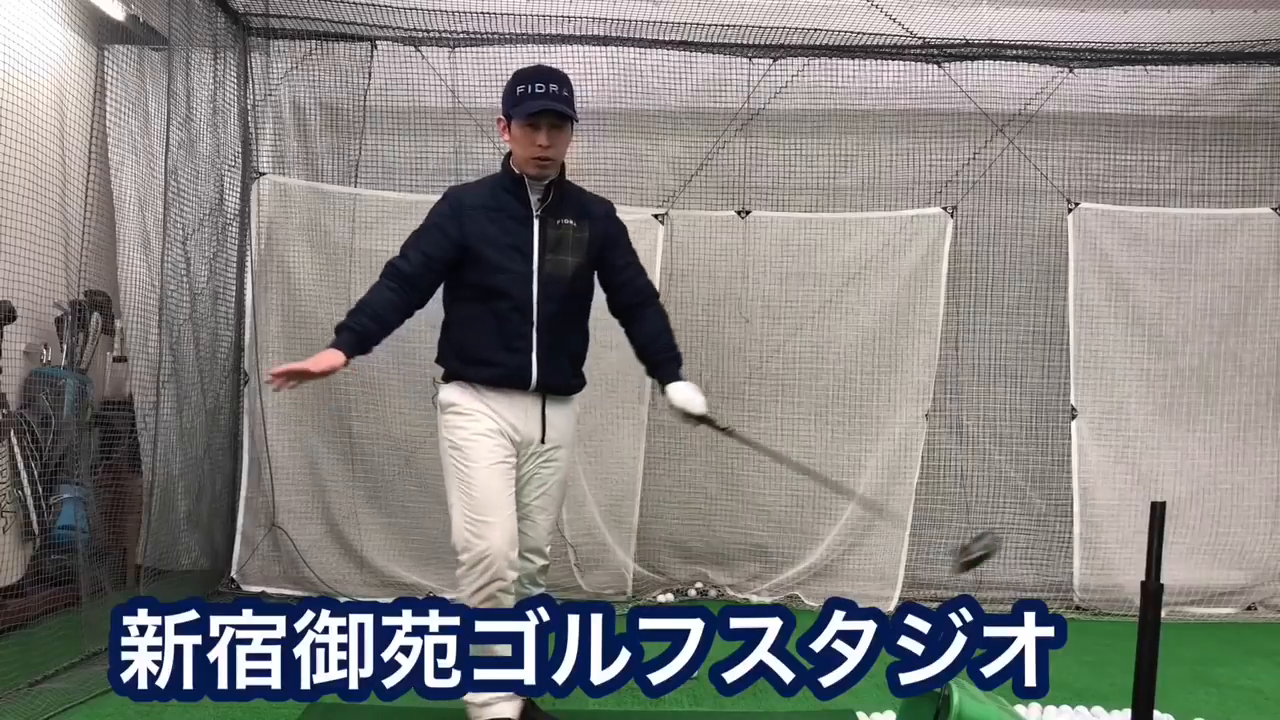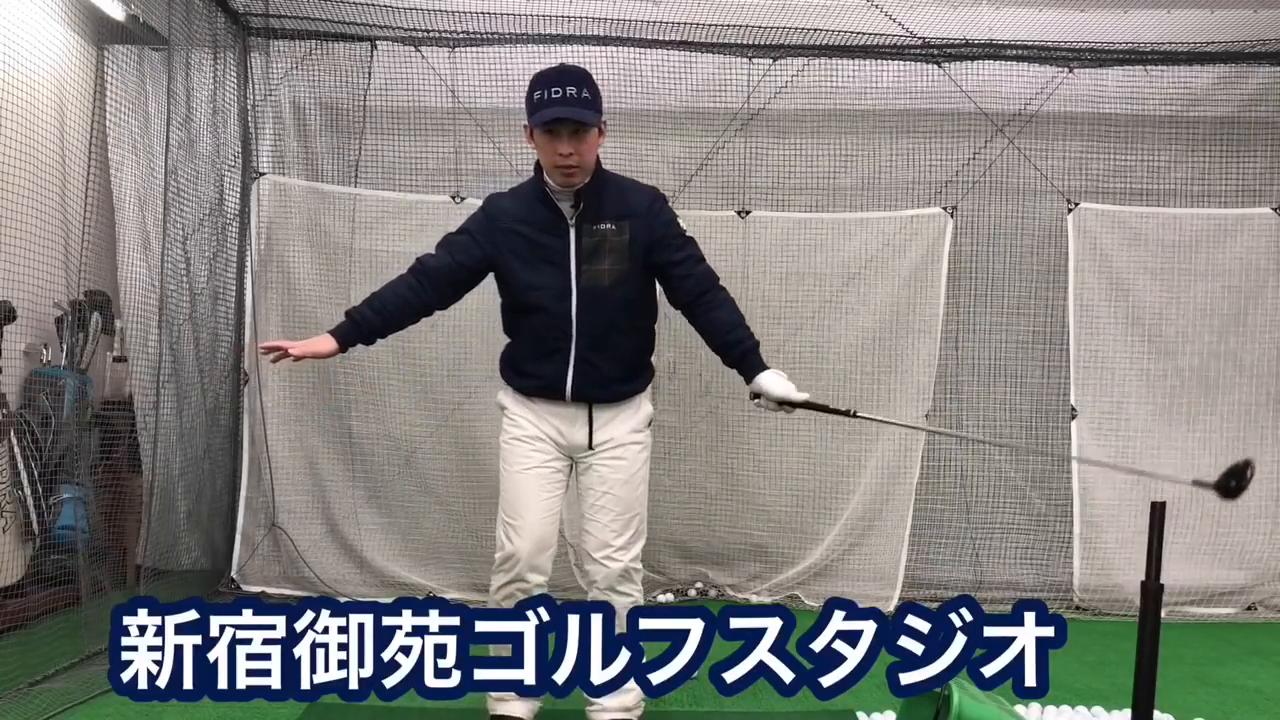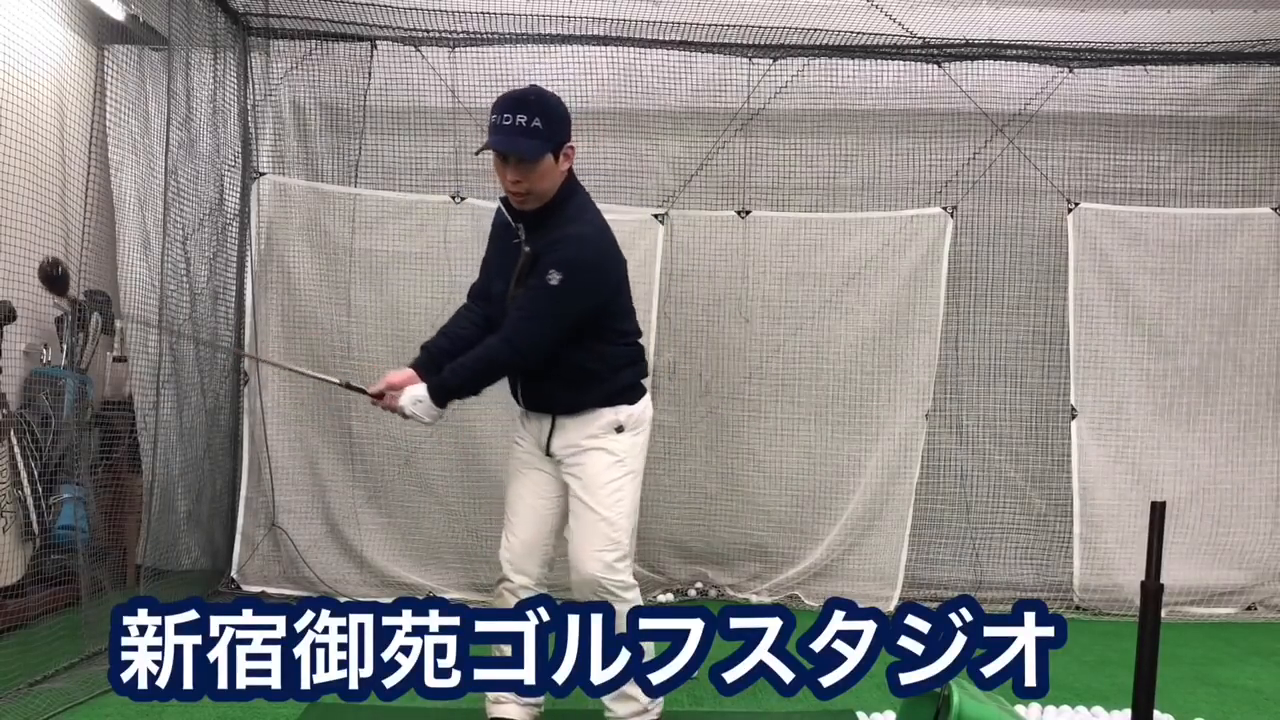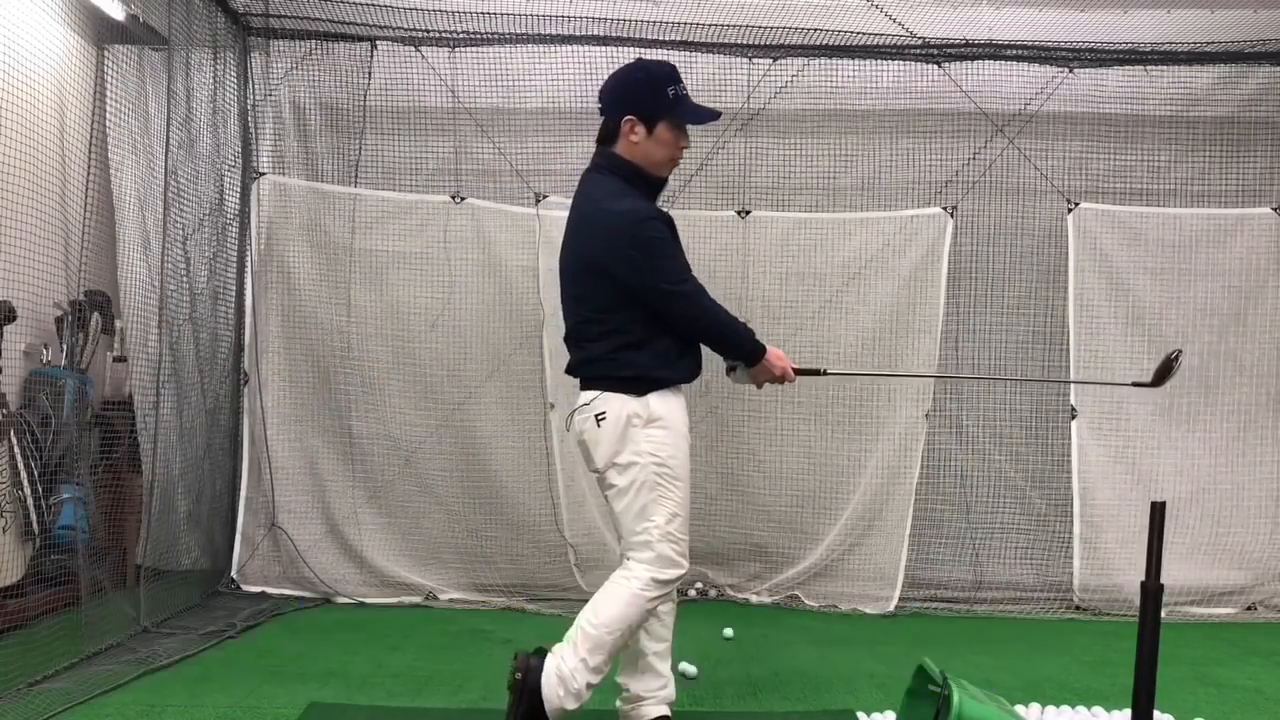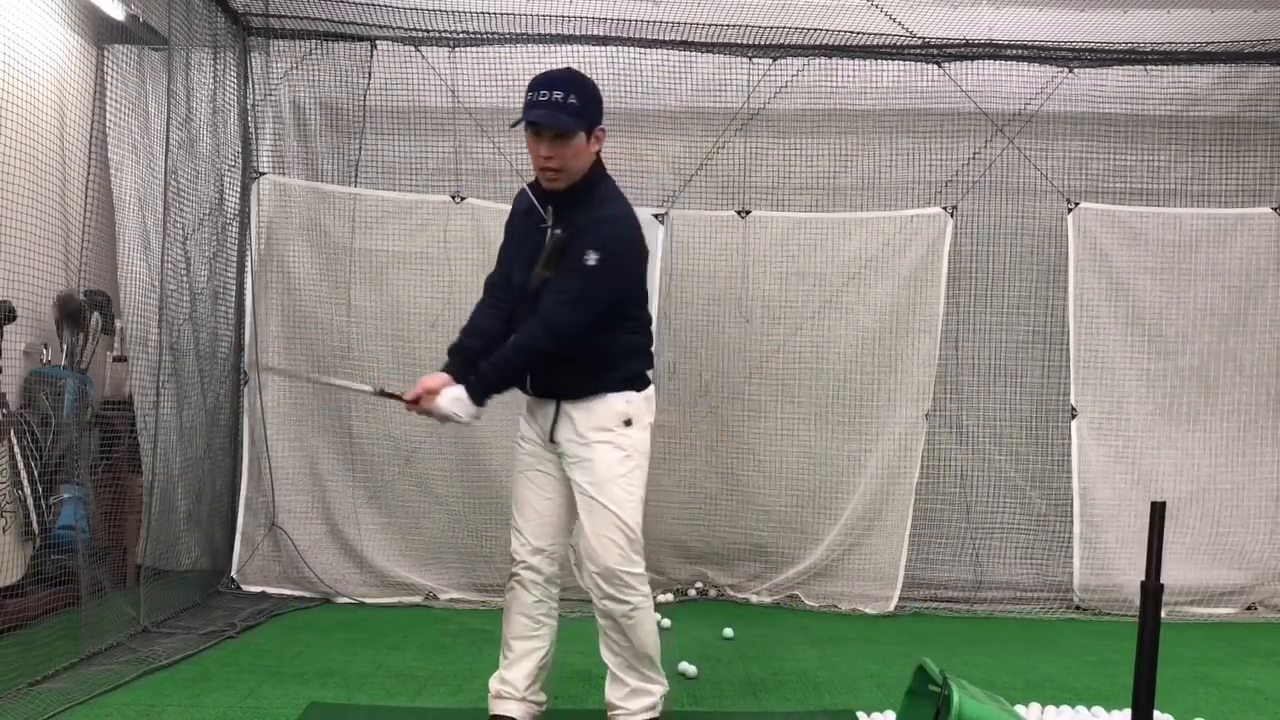
dt=1s
person 1, frame 1
left shoulder: (594, 218)
right shoulder: (465, 207)
left elbow: (635, 300)
right elbow: (405, 281)
left wrist: (672, 376)
right wrist: (344, 347)
left hip: (553, 411)
right hip: (476, 404)
left knee: (529, 559)
right knee: (489, 553)
person 1, frame 2
left shoulder: (642, 209)
right shoulder: (504, 216)
left elbow: (699, 291)
right elbow: (431, 280)
left wrist: (755, 369)
right wrist: (341, 336)
left hip: (619, 415)
right hip: (532, 413)
left knee: (614, 568)
right knee: (519, 558)
person 1, frame 3
left shoulder: (581, 243)
right shoulder: (512, 219)
left elbow: (518, 344)
right elbow: (482, 310)
left wrist: (435, 394)
right wrist: (421, 367)
left hip: (604, 421)
right hip: (539, 421)
left knee: (599, 569)
right knee: (518, 569)
person 1, frame 4
left shoulder: (613, 196)
right shoulder: (625, 217)
left elbow: (681, 293)
right elbow: (684, 305)
left wrist: (744, 349)
right wrist: (754, 351)
left hip: (635, 402)
right hip: (637, 408)
left knee: (655, 559)
right knee: (657, 562)
person 1, frame 5
left shoulder: (611, 224)
right shoulder: (528, 208)
left elbow: (553, 328)
right elbow: (501, 300)
left wrist: (470, 392)
right wrist: (454, 372)
left hip: (607, 411)
right hip: (539, 408)
left knee: (612, 567)
right knee: (532, 562)
